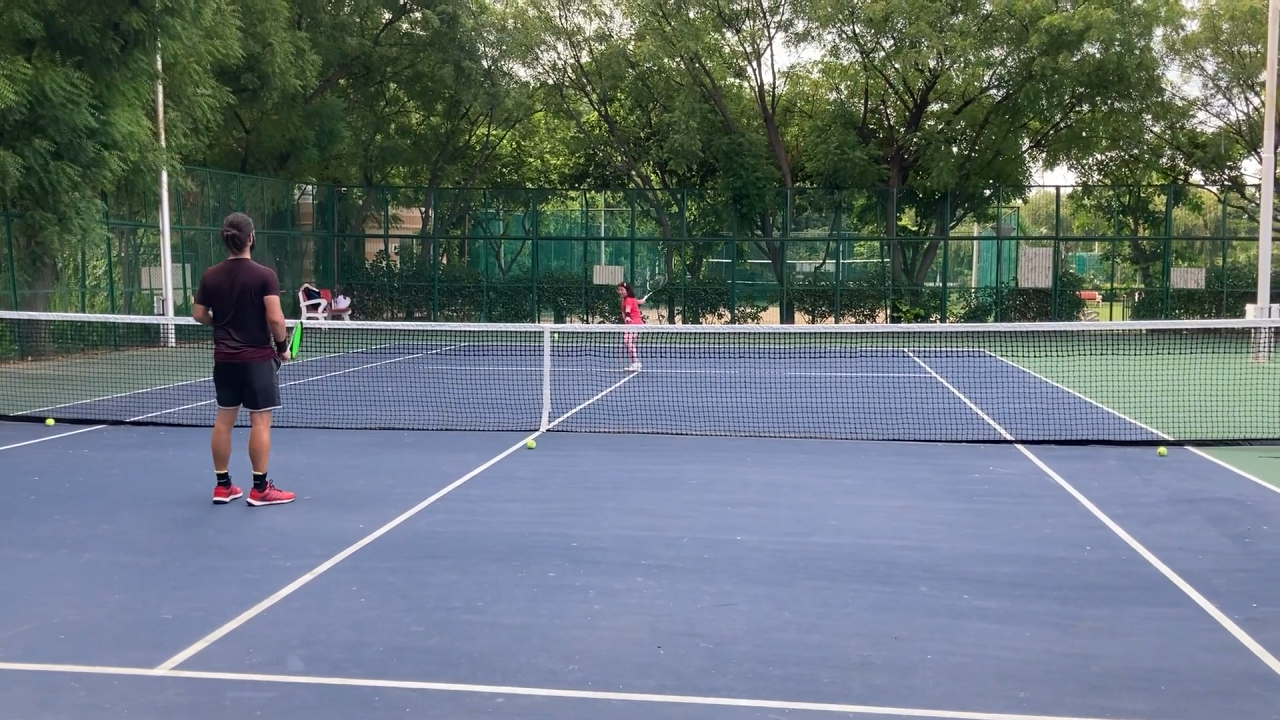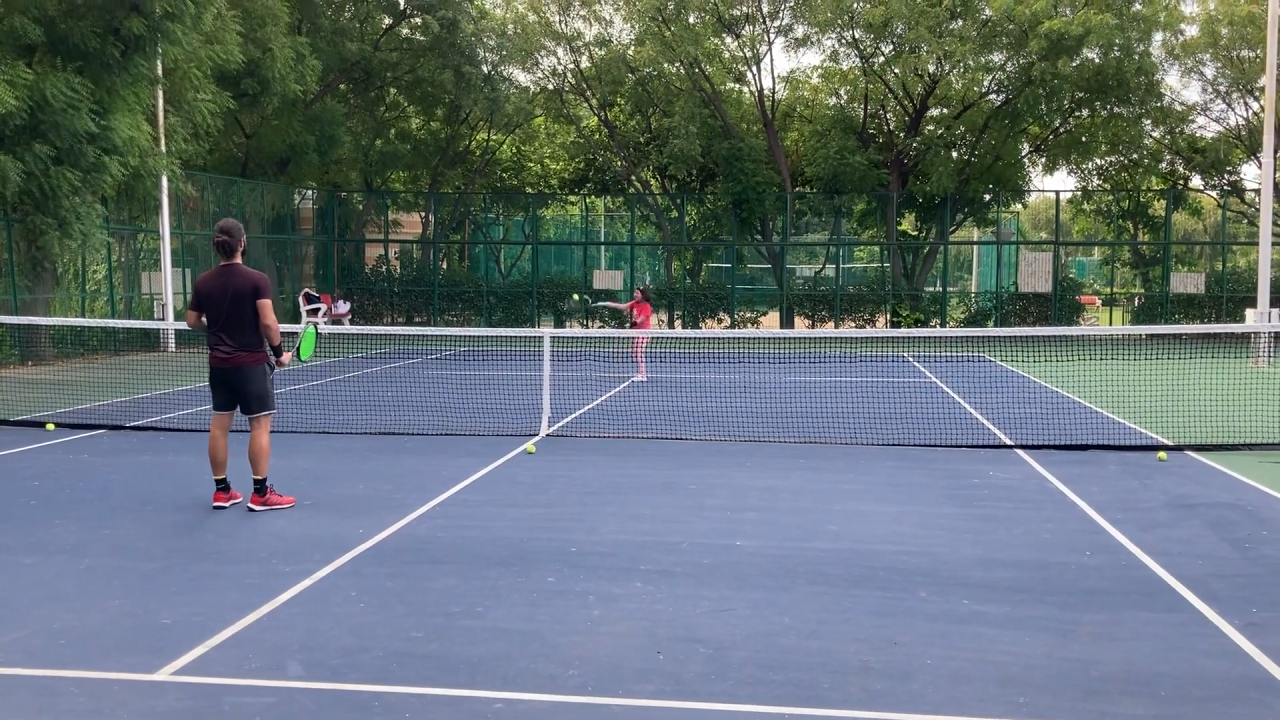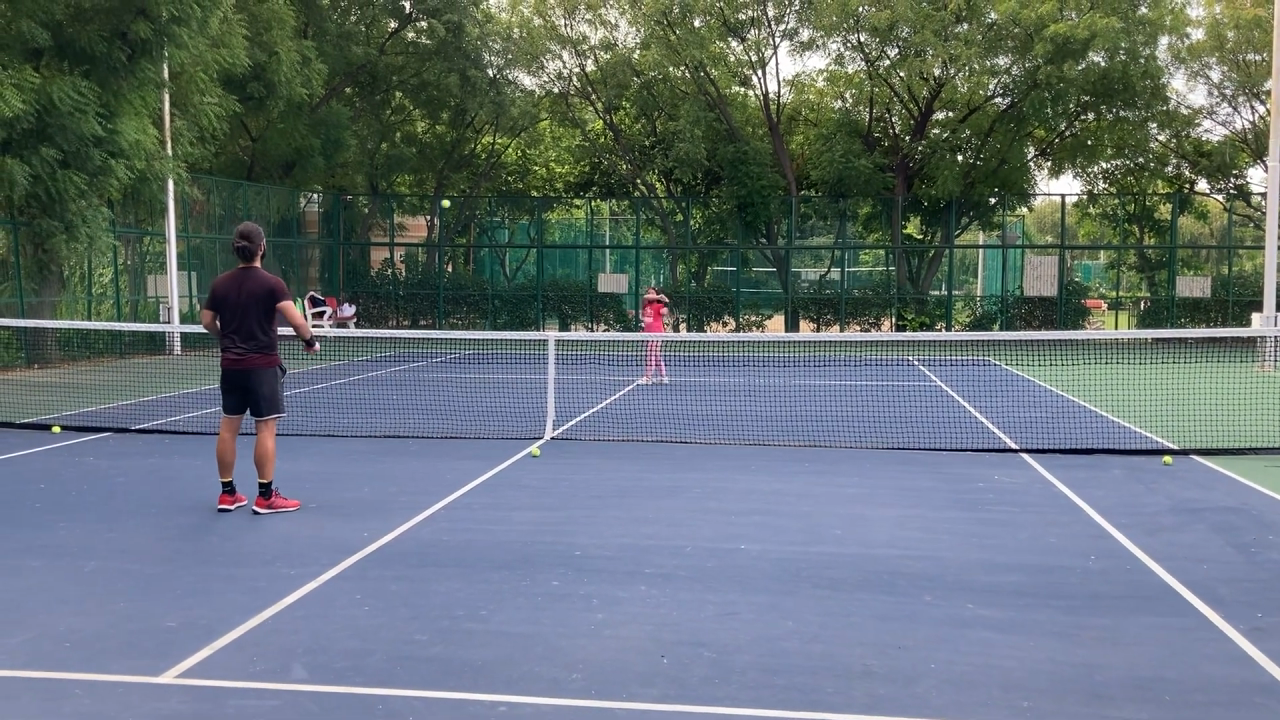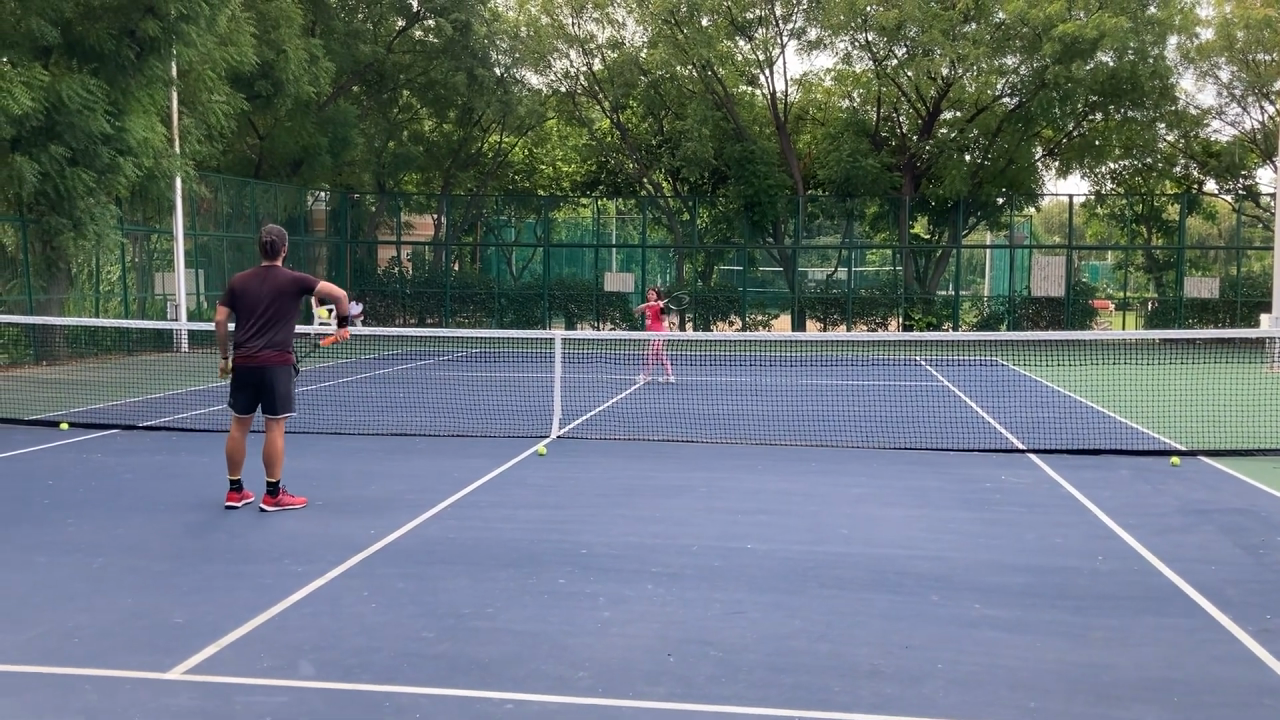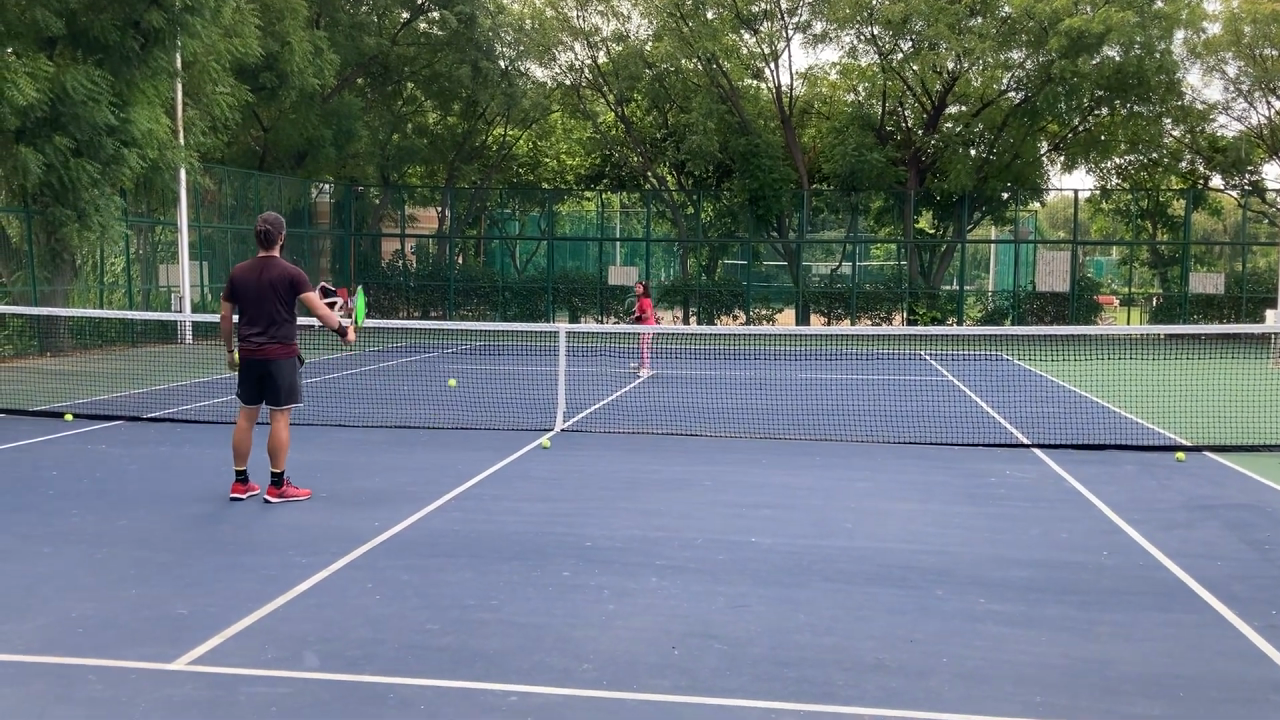
dt=0.5s
person 1, frame 1
left shoulder: (210, 276)
right shoulder: (264, 275)
left elbow: (199, 315)
right elbow: (275, 318)
right wrist: (282, 348)
left hip: (225, 358)
right hip: (257, 358)
left knee: (224, 419)
right knee: (260, 421)
left ankle: (223, 485)
right ankle: (260, 488)
person 1, frame 2
left shoulder: (203, 282)
right shoulder: (256, 279)
left elbow: (192, 321)
right elbow: (268, 322)
right wrist: (279, 352)
left hip: (219, 363)
right hip: (251, 362)
left knee: (219, 425)
right knee: (260, 426)
left ankle: (222, 491)
right ankle: (261, 493)
person 1, frame 3
left shoulder: (220, 283)
right shoulder: (270, 283)
left elbow: (207, 322)
right elbow: (295, 319)
right wrist: (310, 341)
left hip: (231, 365)
right hip: (262, 365)
left knee: (228, 427)
right knee: (266, 429)
left ankle: (227, 493)
right ankle: (266, 496)
person 1, frame 4
left shoulder: (238, 280)
right shoulder: (293, 280)
left elbow: (220, 320)
right elbow: (338, 294)
left wrist: (224, 357)
right wrist: (343, 323)
left hip: (243, 363)
right hip: (275, 363)
left knee: (239, 426)
right knee: (275, 427)
left ankle: (234, 490)
right ankle: (273, 494)
person 1, frame 5
left shoulder: (238, 272)
right shoulder: (291, 273)
left elbow: (225, 316)
right elbow: (319, 310)
left wrist: (231, 350)
right wrist: (344, 331)
left hip: (249, 355)
right hip: (280, 355)
left knee: (246, 417)
right knee: (279, 418)
left ankle: (240, 482)
right ankle: (277, 486)
